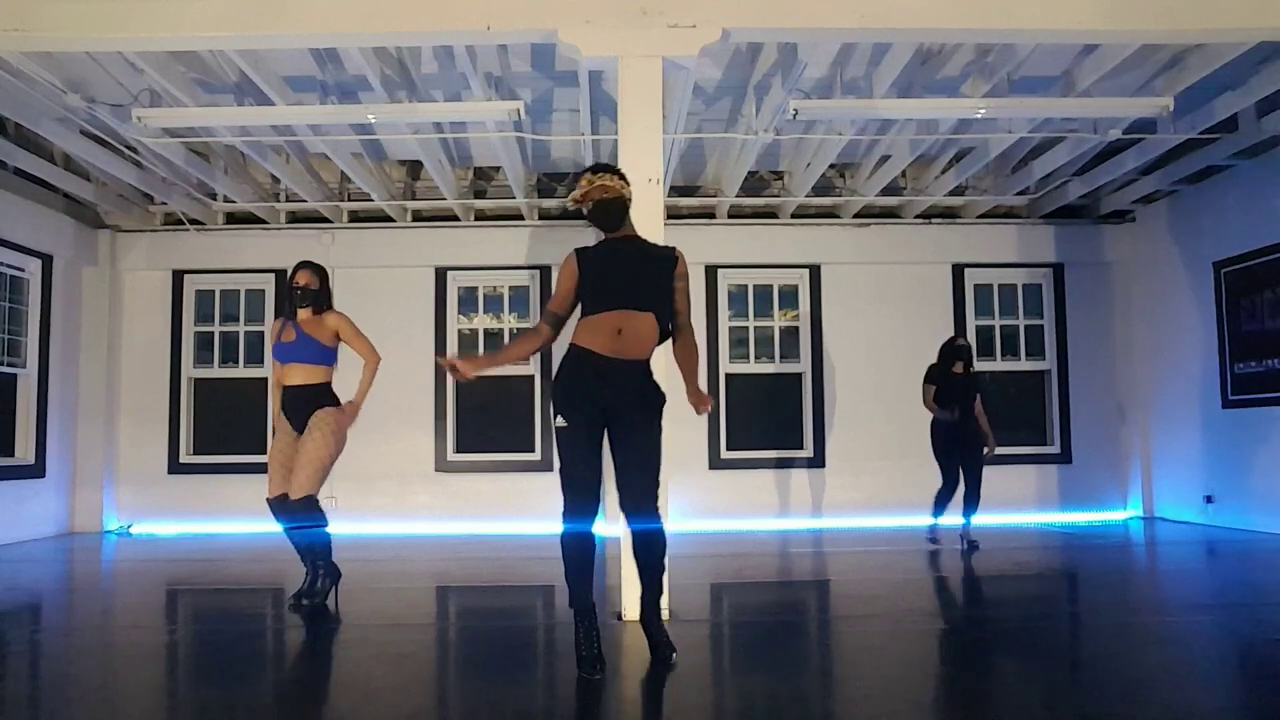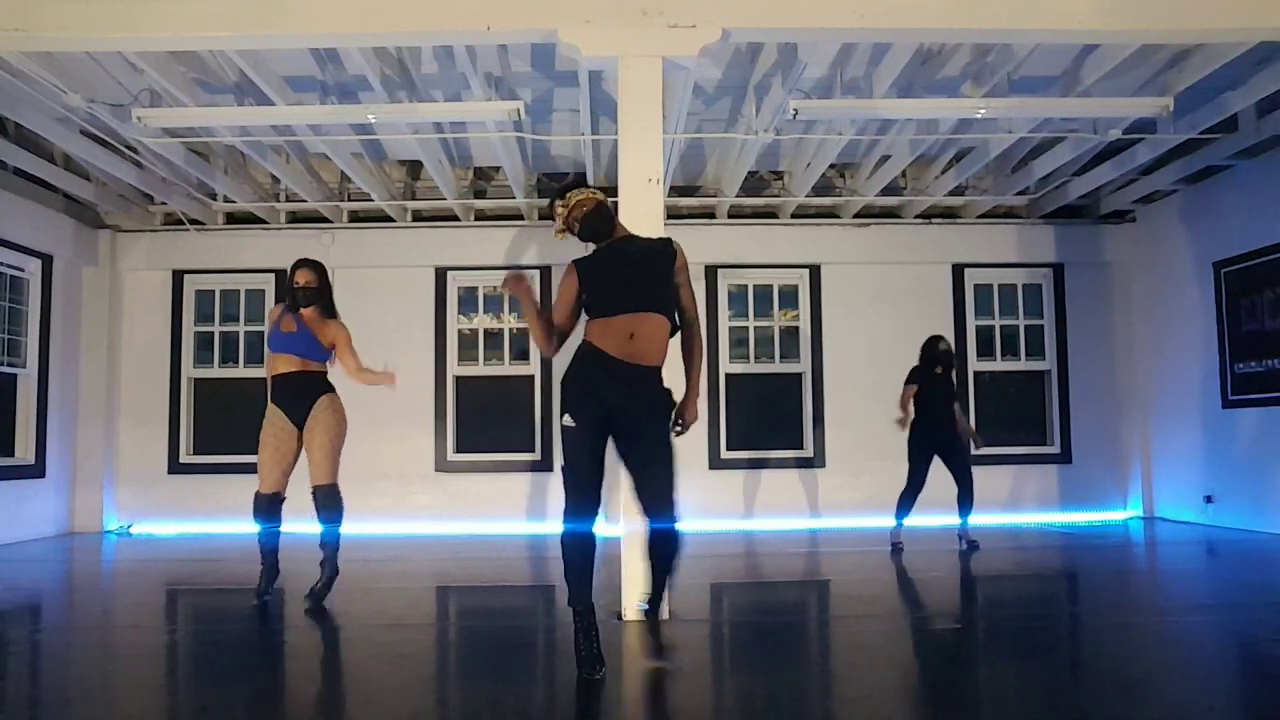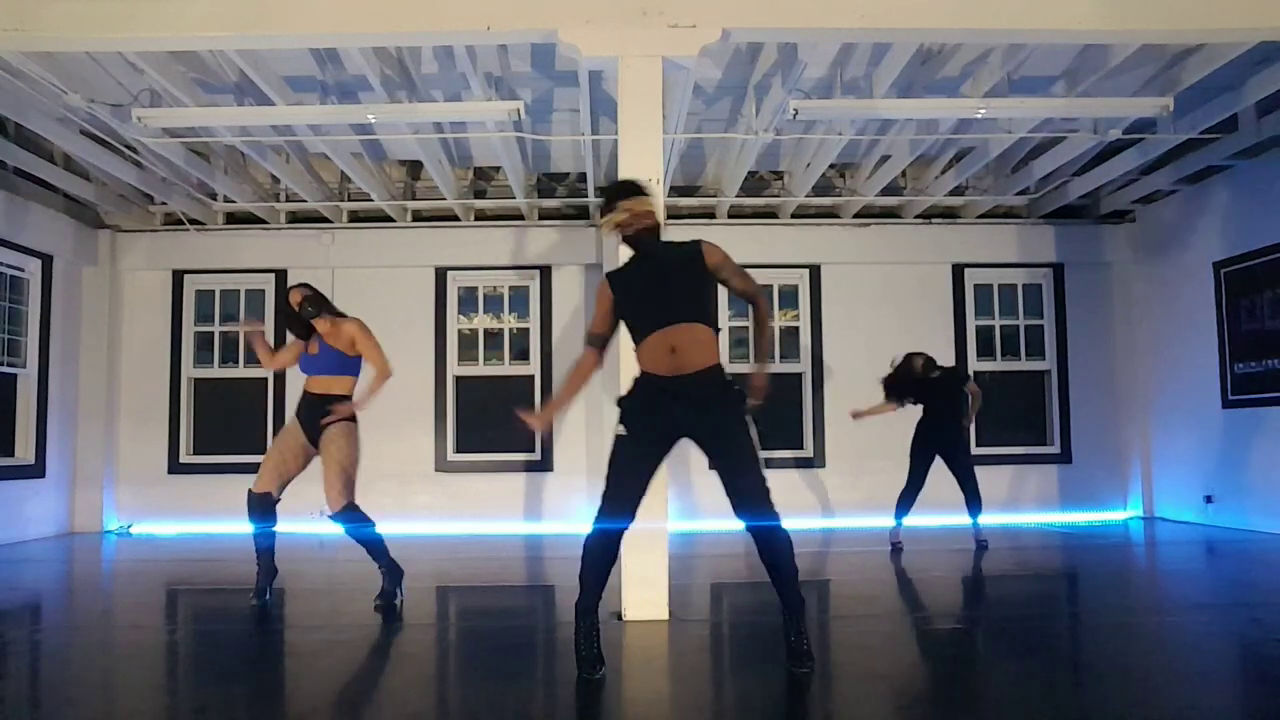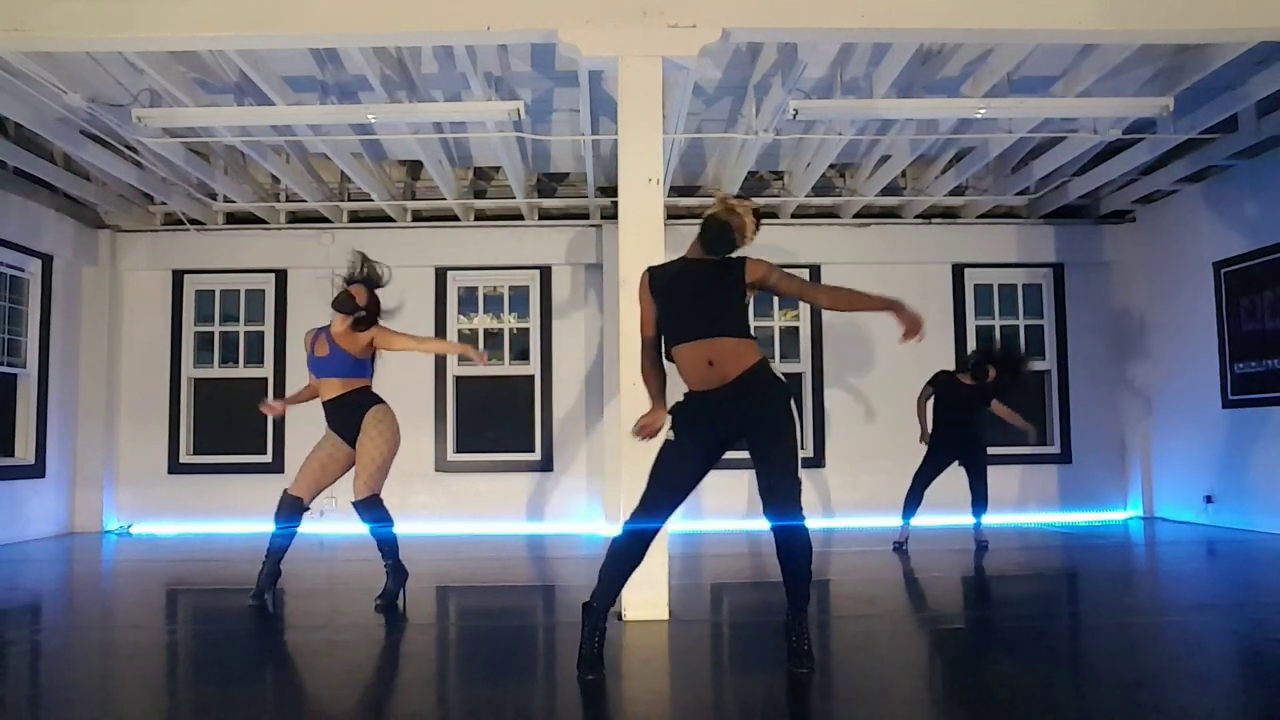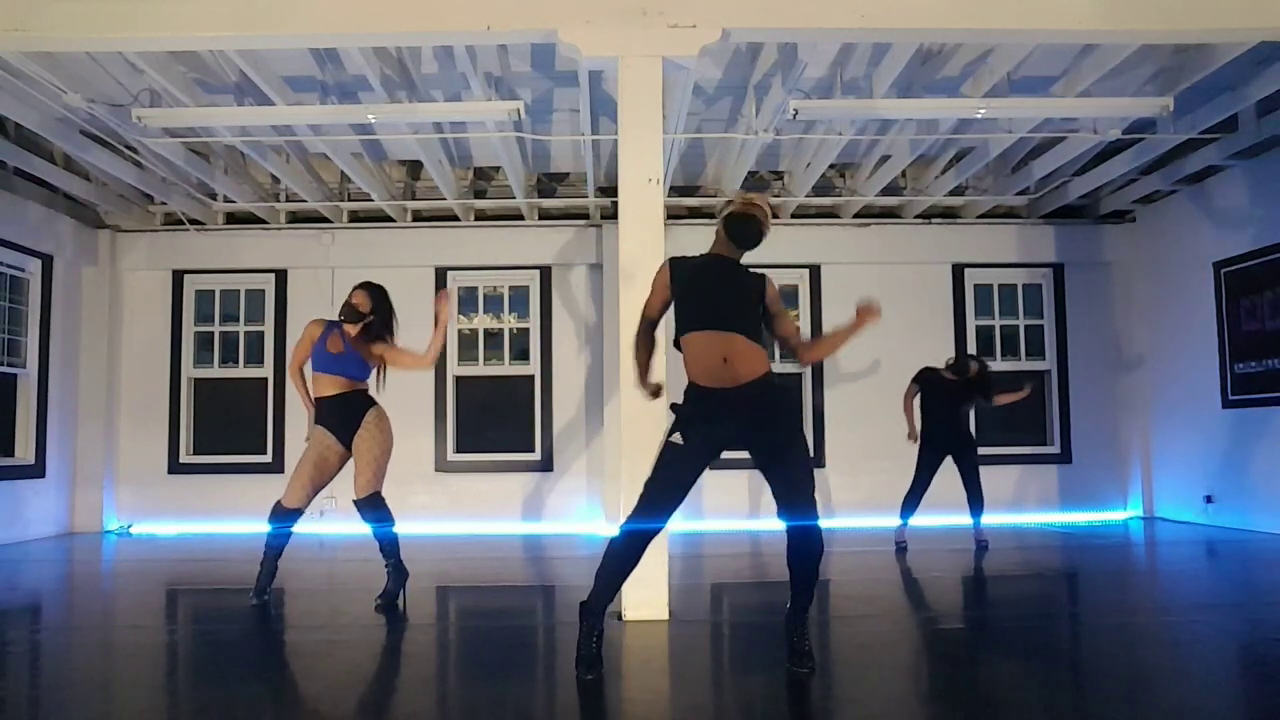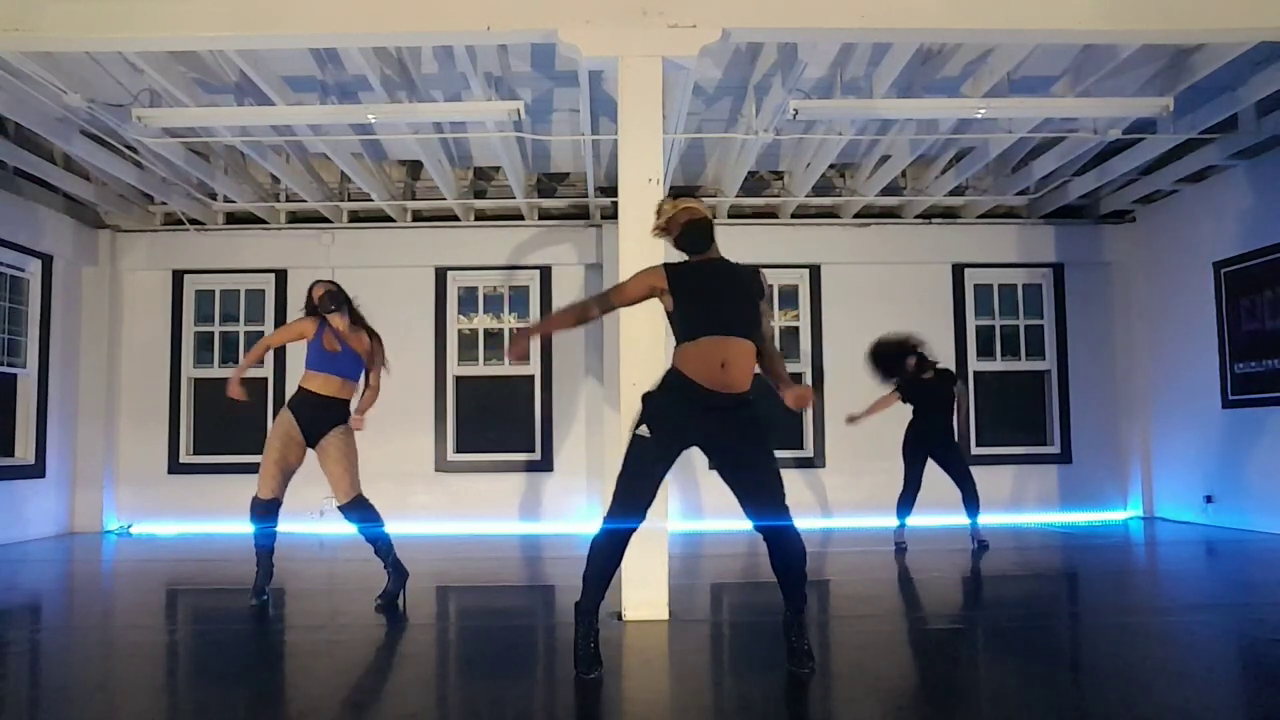
dt=0.4s
person 1, frame 1
left shoulder: (670, 260)
right shoulder: (580, 261)
left elbow: (682, 330)
right elbow: (544, 332)
left wrist: (692, 385)
right wrist: (483, 362)
left hip: (636, 386)
right hip: (579, 380)
left knee: (640, 507)
right knee: (580, 507)
left ankle: (652, 618)
right ankle: (584, 621)
person 1, frame 2
left shoulder: (668, 252)
right shoulder: (580, 270)
left elbow: (691, 323)
right elbow: (548, 343)
left wrist: (692, 393)
right wrist: (524, 299)
left hip: (642, 391)
right hip: (588, 382)
left knee: (660, 510)
right knee: (580, 509)
left ankle: (653, 613)
right ankle: (583, 620)
person 1, frame 3
left shoulder: (699, 255)
right shoulder: (614, 283)
left elbow: (756, 299)
right elbow: (592, 354)
left wrist: (761, 365)
right wrist: (551, 409)
left hip: (711, 394)
right hip: (649, 400)
left knee: (757, 511)
right knee: (613, 516)
left ankle: (793, 617)
right ankle: (585, 622)
person 1, frame 4
left shoulder: (744, 271)
right shoulder: (655, 279)
left elbow: (822, 295)
right elbow: (651, 352)
left wrist: (893, 306)
right wrist: (657, 406)
left hip: (760, 395)
right hip: (701, 409)
left knee: (784, 513)
right knee: (648, 514)
left ankle: (797, 623)
right ankle: (596, 614)
person 1, frame 5
left shoulder: (761, 285)
right shoulder: (676, 271)
left elbow: (803, 352)
right elbow: (648, 327)
left wrist: (856, 326)
right wrist: (644, 377)
left hip: (766, 404)
right hip: (702, 409)
left knee: (803, 519)
right knee: (647, 518)
left ankle: (797, 625)
right ankle: (592, 615)
person 1, frame 6
left shoulder: (754, 279)
right shoulder: (666, 278)
left elbow: (766, 346)
right elbow: (595, 306)
left wrist: (785, 385)
right wrist: (535, 328)
left hip: (737, 412)
right hip: (675, 403)
left knee: (777, 520)
right knee: (624, 516)
left ankle: (797, 624)
right ankle: (587, 621)
person 2, frame 1
left shoulder: (332, 321)
right shoulder: (279, 326)
left elbow: (371, 356)
left wrist: (358, 402)
right wrist: (277, 417)
left hip: (323, 413)
right hip: (290, 418)
left knee: (301, 496)
right knee: (278, 498)
left ankle: (326, 572)
right ankle: (314, 570)
person 2, frame 2
left shoulder: (335, 327)
right shoulder: (279, 313)
left elbow: (354, 370)
left wrist: (377, 378)
left hip: (321, 400)
right hip: (281, 406)
left knee: (324, 485)
right knee: (268, 492)
left ankle: (329, 567)
right ankle: (268, 570)
person 2, frame 3
left shoulder: (350, 328)
right shoulder: (304, 342)
left elbow: (382, 368)
right elbow: (271, 363)
left wrist: (357, 402)
right wrist: (256, 336)
left hip: (336, 424)
right hip: (302, 423)
left knee: (340, 506)
right knee: (260, 493)
left ankle: (390, 572)
right ankle: (265, 573)
person 2, frame 4
left shoulder: (368, 335)
right shoulder: (313, 337)
left elbow: (417, 342)
left wrist: (462, 348)
right wrist: (286, 402)
left hip: (372, 418)
right hip: (339, 431)
left knee: (365, 496)
right knee: (295, 495)
left ankle: (394, 572)
right ankle: (268, 572)
person 2, frame 5
left shoulder: (377, 347)
right shoulder: (319, 329)
left elbow: (426, 361)
right elbow: (295, 366)
left wrist: (442, 317)
right wrist: (311, 409)
left hip: (367, 418)
right hip: (328, 427)
left knee: (367, 496)
right knee: (291, 501)
left ankle: (396, 573)
right ankle: (266, 573)
person 2, frame 6
left shoulder: (368, 338)
right shoulder: (312, 326)
left elbow: (374, 384)
right elbow: (269, 342)
left wrist: (362, 410)
right wrist: (238, 373)
left hip: (335, 422)
right hip: (296, 415)
left knee: (350, 498)
right knee: (267, 494)
left ankle: (395, 570)
right ankle: (263, 574)
person 3, frame 1
left shoulder: (971, 378)
right shoulder: (937, 371)
left elbow: (978, 410)
right elbow: (928, 400)
left wrist: (988, 436)
right wrist: (942, 413)
left hip: (970, 435)
right hip: (945, 434)
left knee: (974, 483)
right knee: (950, 482)
left ankle: (966, 529)
right ankle: (934, 523)
person 3, frame 2
left shoulder: (948, 379)
right shoulder: (919, 373)
right elbow: (906, 396)
left wrist: (972, 434)
right wrist: (906, 415)
left hip: (948, 436)
right hip: (923, 436)
left knee: (966, 481)
right knee: (914, 485)
left ankle: (964, 529)
right ankle: (897, 528)
person 3, frame 3
left shoulder: (955, 374)
right shoulder: (919, 386)
left elbow: (976, 393)
right elbow: (893, 403)
left wrist: (969, 418)
right wrist: (865, 413)
left hip: (953, 438)
right hip: (926, 438)
left knee: (970, 485)
right knee: (913, 486)
left ankle: (976, 527)
right ankle: (896, 528)
person 3, frame 4
left shoulder: (981, 392)
right shoulder: (943, 378)
left elbow: (1004, 411)
right elbow: (922, 399)
left wrist: (1027, 428)
right wrist: (924, 430)
left hip: (972, 444)
right hip: (942, 443)
left knee: (979, 488)
right knee: (918, 484)
left ankle: (978, 528)
right ankle: (905, 528)
person 3, frame 5
left shoulder: (965, 387)
right shoulder: (928, 375)
left elbow: (992, 399)
right elbow: (909, 396)
left wrist: (1022, 393)
right wrist: (912, 426)
left hip: (961, 440)
right hip: (932, 440)
left knee: (973, 487)
right knee: (919, 486)
left ankle: (977, 528)
right ankle: (902, 527)
person 3, frame 6
left shoulder: (946, 375)
right shoulder: (909, 383)
left elbow: (959, 395)
right elbow: (886, 401)
left wrist: (962, 413)
right wrist: (860, 416)
left hip: (945, 440)
right hip: (917, 440)
left knee: (966, 483)
right knee: (911, 485)
left ankle: (975, 527)
right ankle: (901, 528)
